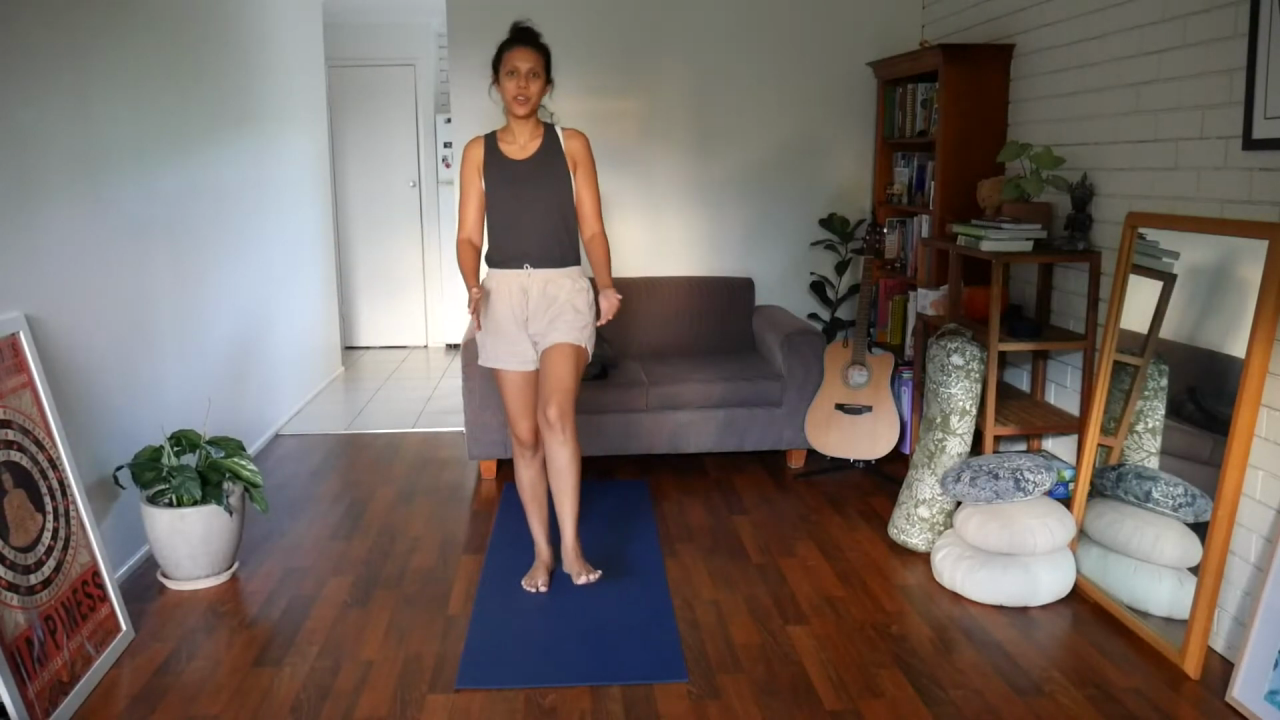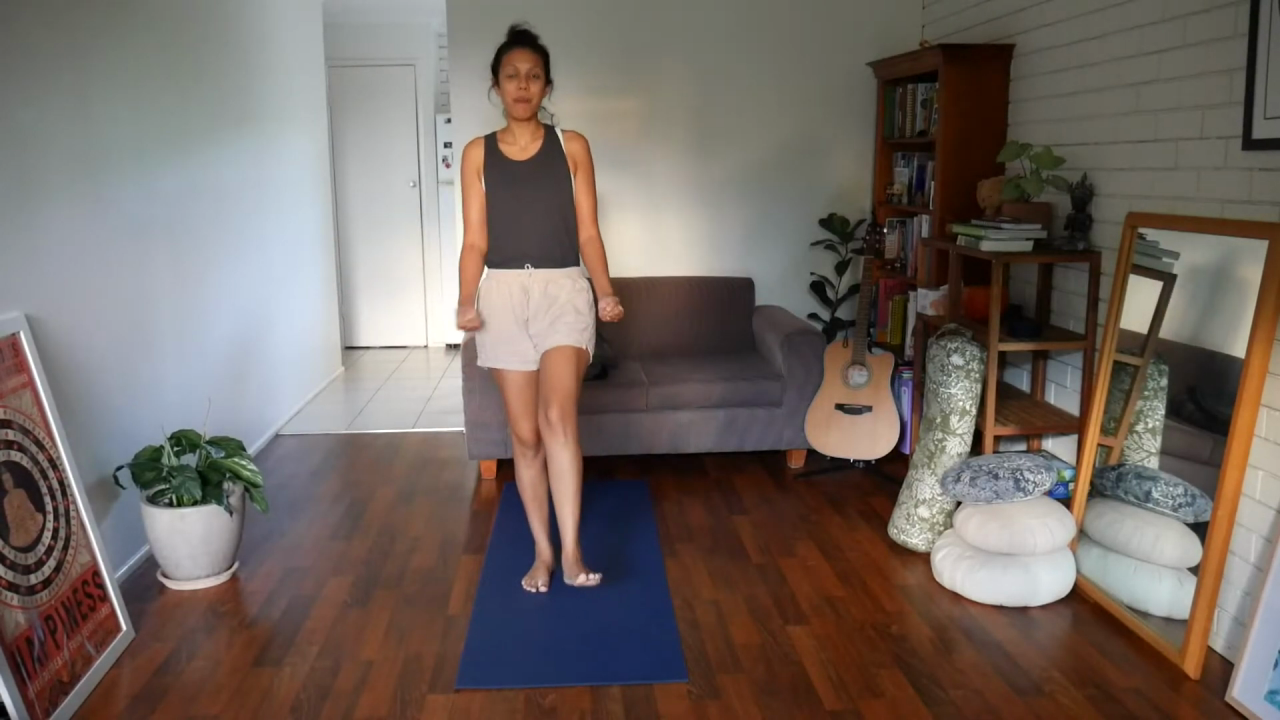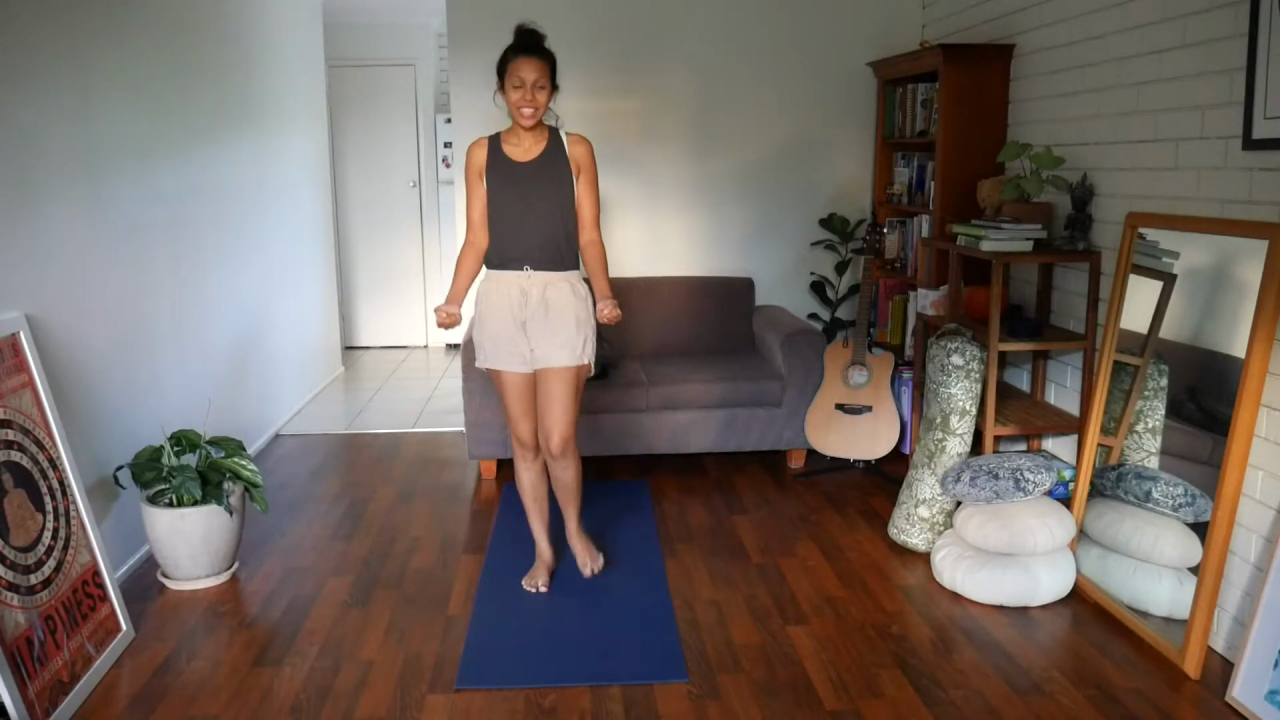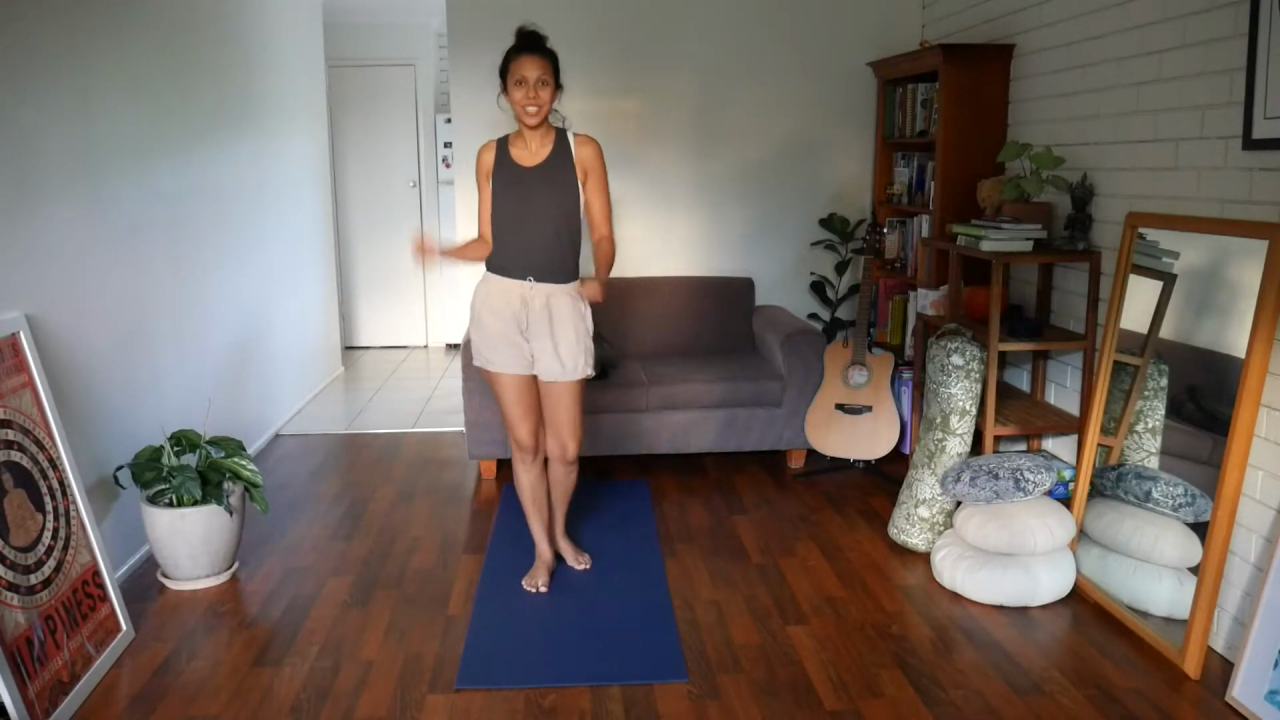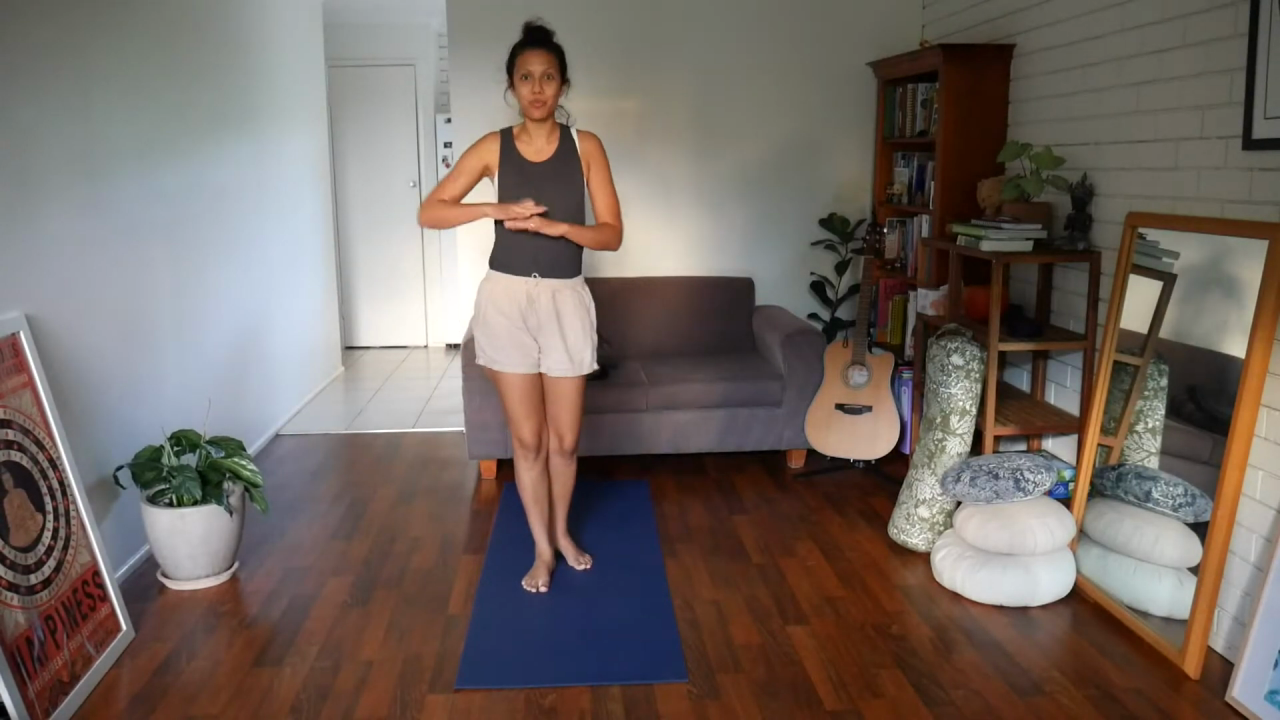
dt=0.3s
person 1, frame 1
left shoulder: (572, 144)
right shoulder: (478, 151)
left elbow: (592, 228)
right elbow: (468, 236)
left wrist: (606, 285)
right wrist: (472, 285)
left hip: (564, 291)
right hip: (504, 298)
left knee: (556, 414)
right knee: (525, 435)
left ankle: (571, 545)
right ankle: (542, 551)
person 1, frame 2
left shoulder: (572, 147)
right shoulder: (478, 153)
left elbow: (587, 232)
right elbow: (474, 240)
left wrist: (606, 293)
right wrist: (466, 304)
left hip: (563, 291)
right hip: (503, 296)
left knee: (560, 417)
right knee: (525, 435)
left ankle: (572, 553)
right ankle: (543, 550)
person 1, frame 3
left shoulder: (576, 150)
right shoulder: (481, 153)
left elbow: (589, 235)
right elbow: (476, 239)
left wrist: (604, 297)
right wrist: (452, 300)
left hip: (562, 296)
right hip: (501, 298)
left knee: (558, 439)
right knee: (524, 439)
left ankle: (576, 532)
right ankle: (543, 550)
person 1, frame 4
left shoulder: (583, 151)
right shoulder: (491, 155)
left elbow: (603, 237)
right elbow: (486, 243)
left wrist: (598, 277)
right wrist: (442, 253)
left hip: (560, 305)
right hip: (500, 303)
left knee: (564, 447)
right knee: (524, 442)
left ankle: (559, 531)
right ankle: (539, 550)
person 1, frame 5
left shoulder: (587, 146)
right shoulder: (493, 147)
left elbow: (612, 233)
right elbow: (430, 213)
left wrist: (556, 226)
right wrist: (497, 210)
left hip: (566, 301)
right hip: (506, 300)
left knee: (565, 438)
right knee: (528, 437)
left ankle: (562, 532)
right ankle: (541, 548)
